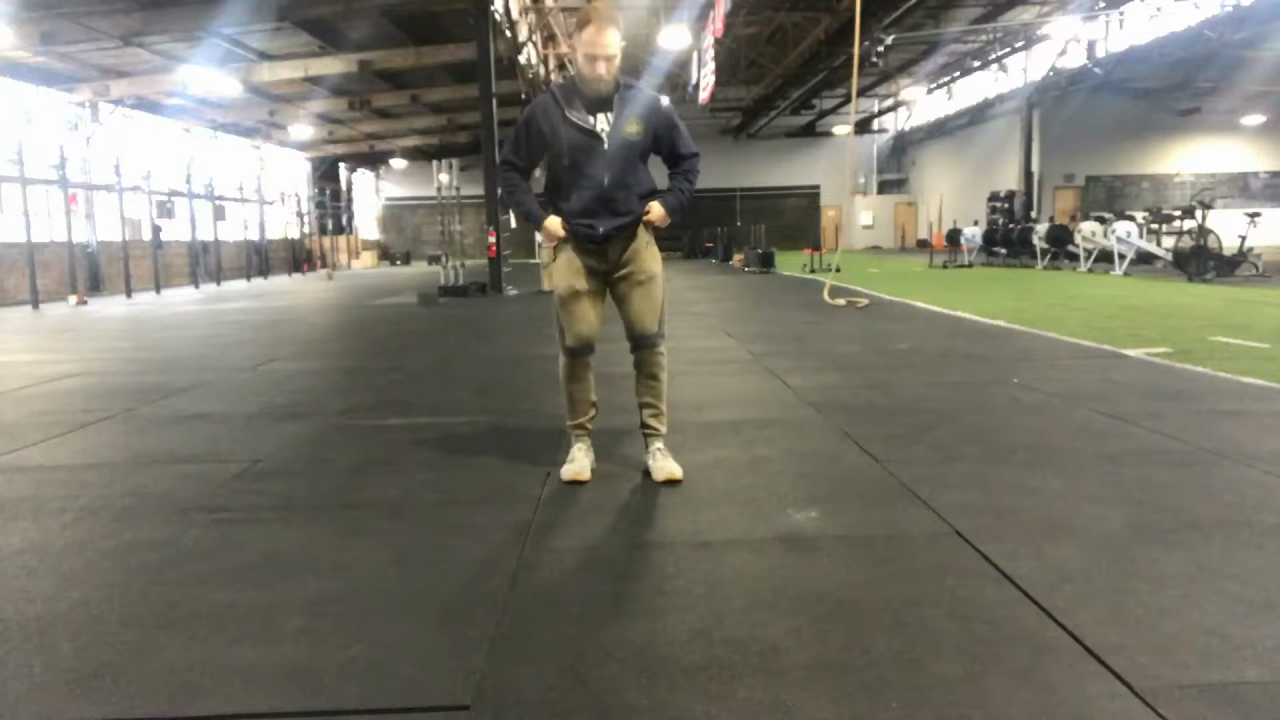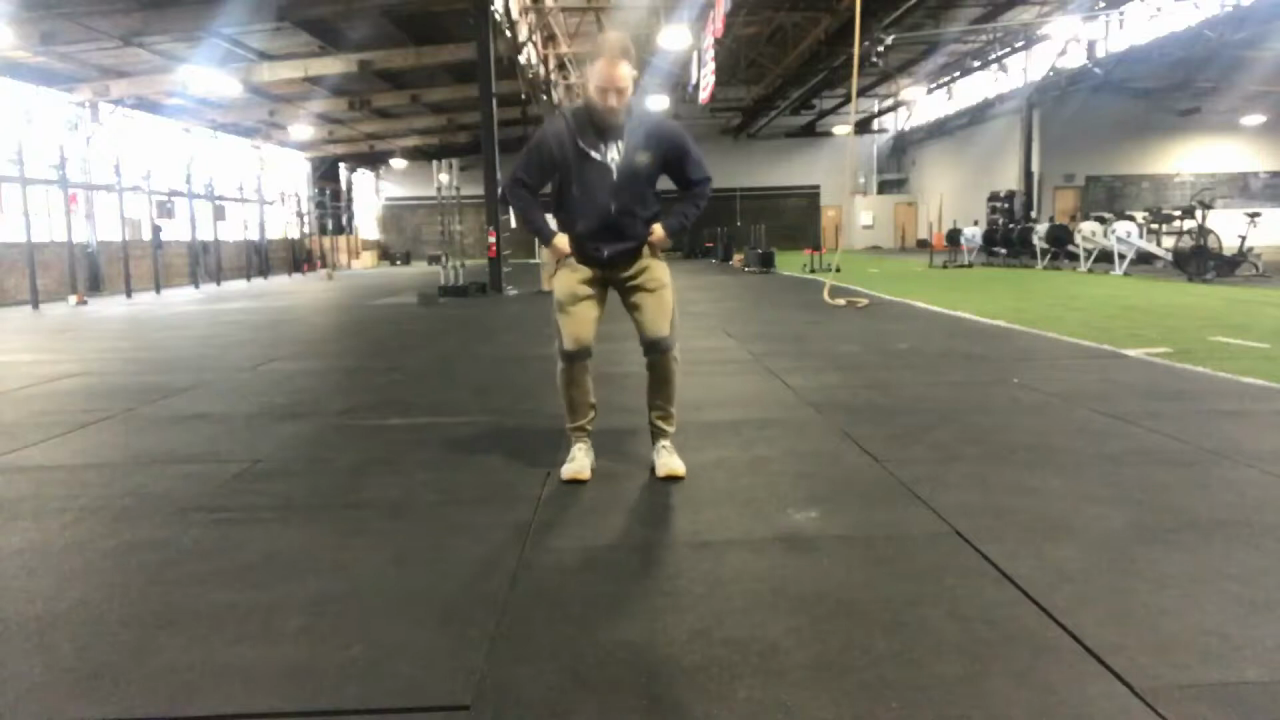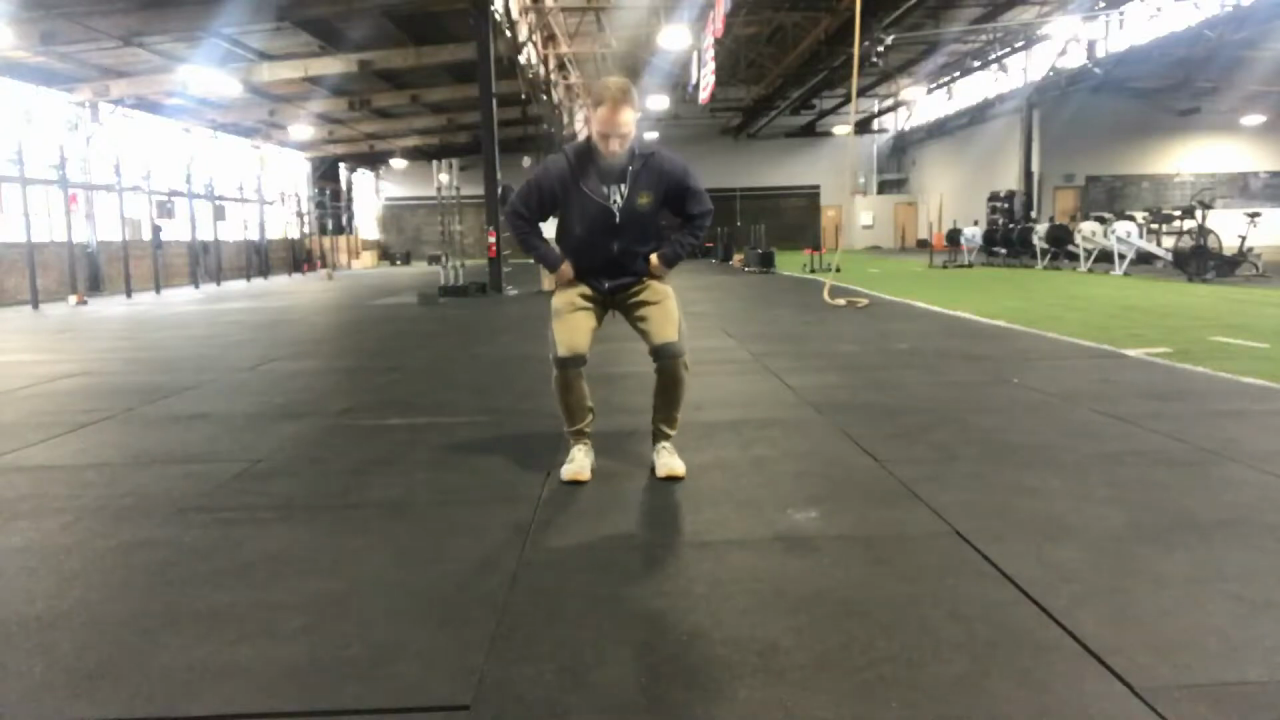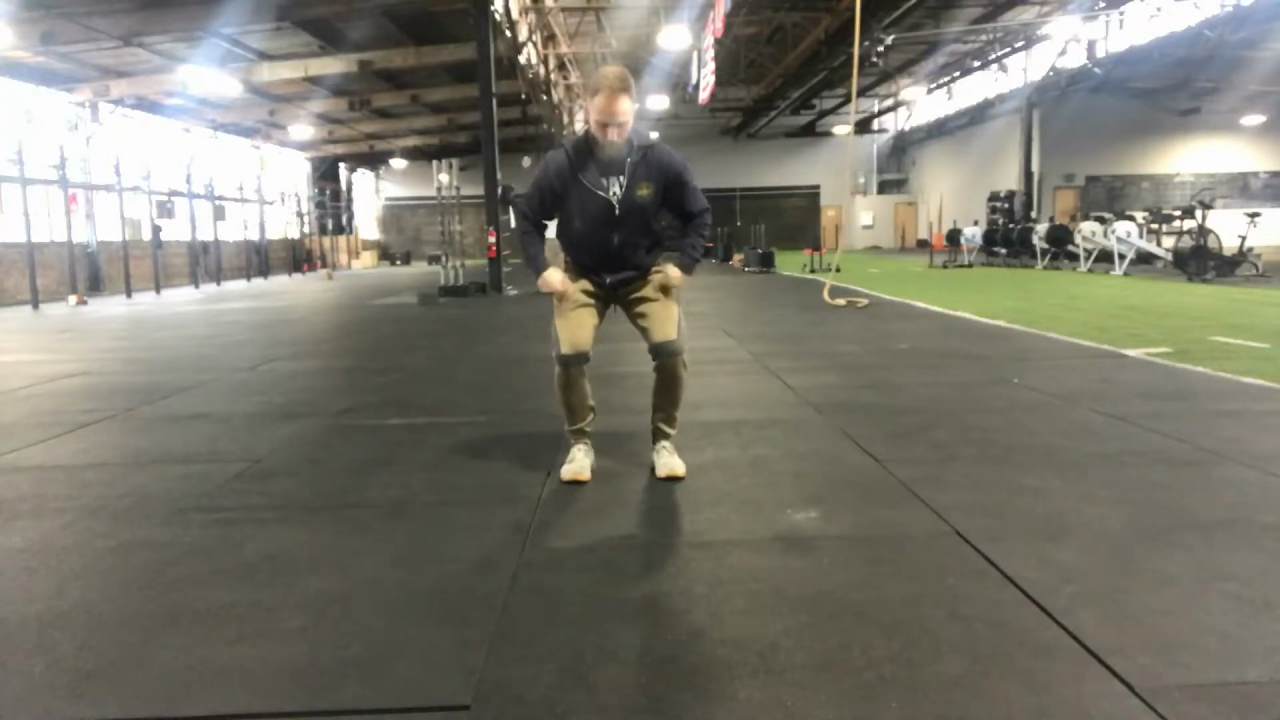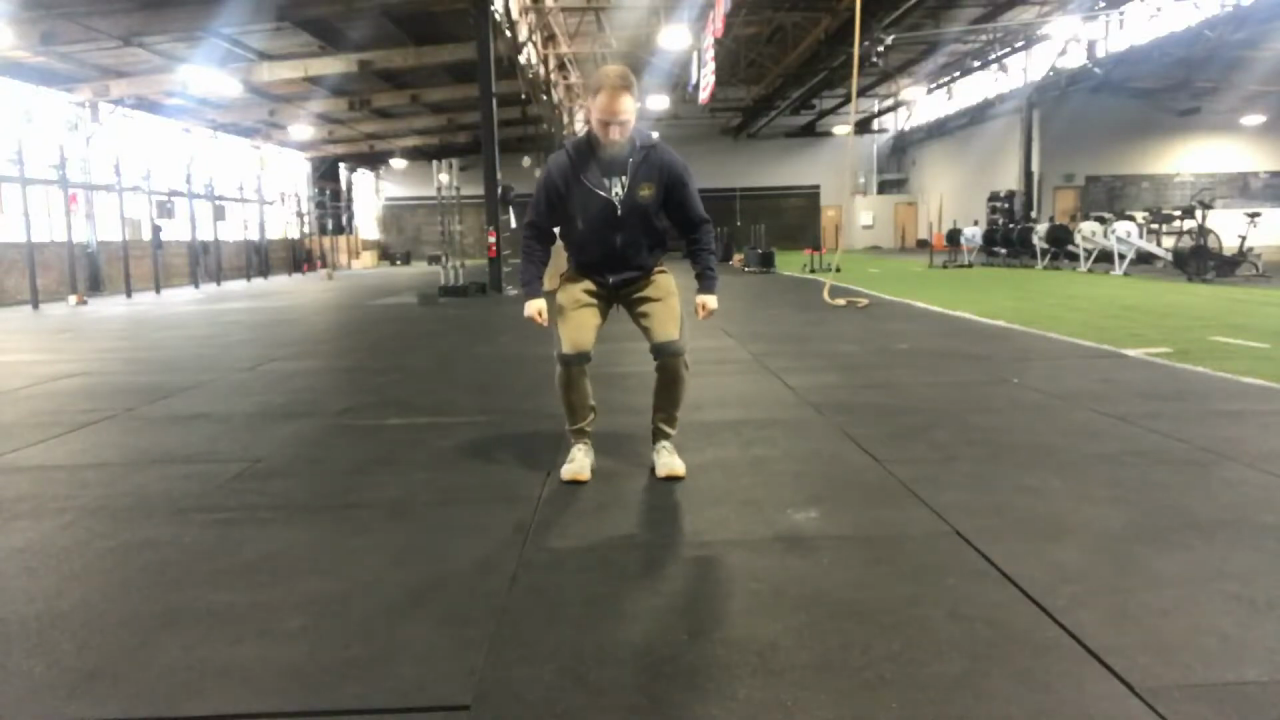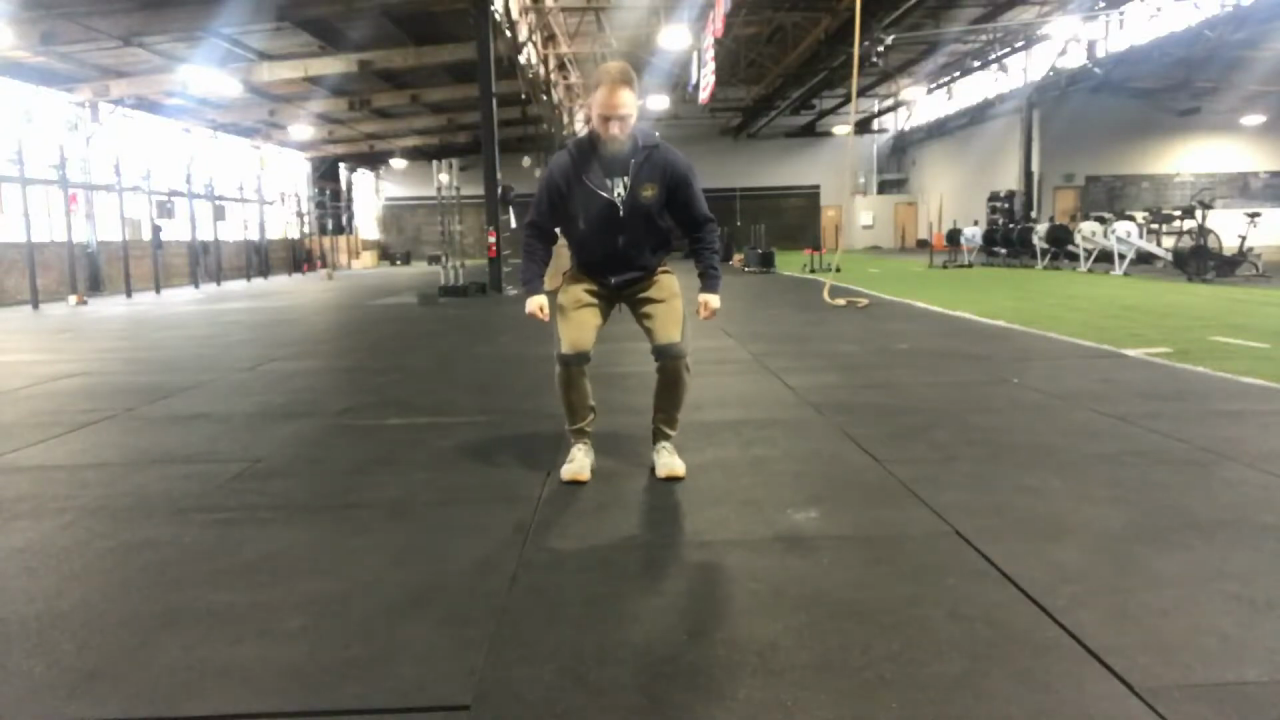
dt=0.4s
person 1, frame 1
left shoulder: (647, 105)
right shoulder: (547, 109)
left elbow: (687, 158)
right elbow: (510, 169)
left wrist: (670, 202)
right wrist: (538, 217)
left hip: (634, 241)
right hip: (575, 245)
left knee: (649, 342)
right knee: (576, 346)
left ankle: (656, 443)
right ankle: (580, 443)
person 1, frame 2
left shoulder: (658, 130)
right shoulder: (559, 131)
left elbow: (699, 181)
right elbow: (518, 186)
left wrist: (672, 225)
right wrist: (548, 234)
left hip: (640, 255)
right hip: (580, 258)
left knee: (661, 344)
right knee: (573, 348)
left ankle: (663, 441)
right ankle: (581, 443)
person 1, frame 3
left shoulder: (662, 167)
right shoulder: (561, 169)
left elbow: (702, 212)
right elbow: (518, 215)
left wrist: (668, 255)
right wrist: (553, 261)
left hip: (642, 279)
right hip: (581, 281)
left knee: (672, 352)
right knee: (567, 356)
left ankle: (663, 443)
right ankle: (580, 444)
person 1, frame 4
left shoulder: (660, 160)
right shoulder: (562, 163)
left elbow: (698, 215)
right elbow: (527, 217)
left wrist: (683, 263)
right wrist: (542, 267)
left hip: (644, 274)
right hip: (581, 276)
left knee: (670, 351)
right knee: (569, 355)
left ankle: (663, 442)
right ankle: (580, 444)
person 1, frame 5
left shoulder: (662, 161)
right shoulder: (563, 165)
left elbow: (697, 225)
right elbow: (537, 231)
left wrist: (707, 283)
right wrist: (532, 290)
left hip: (647, 273)
right hip: (585, 276)
left knee: (672, 351)
right knee: (571, 354)
left ankle: (663, 441)
right ankle: (581, 443)
person 1, frame 6
left shoulder: (665, 160)
right shoulder: (566, 165)
left elbow: (701, 225)
right elbow: (538, 229)
left wrist: (710, 283)
right wrist: (534, 286)
left hip: (650, 274)
right hip: (588, 276)
left knee: (673, 352)
right knee: (571, 354)
left ankle: (664, 442)
right ankle: (581, 444)
